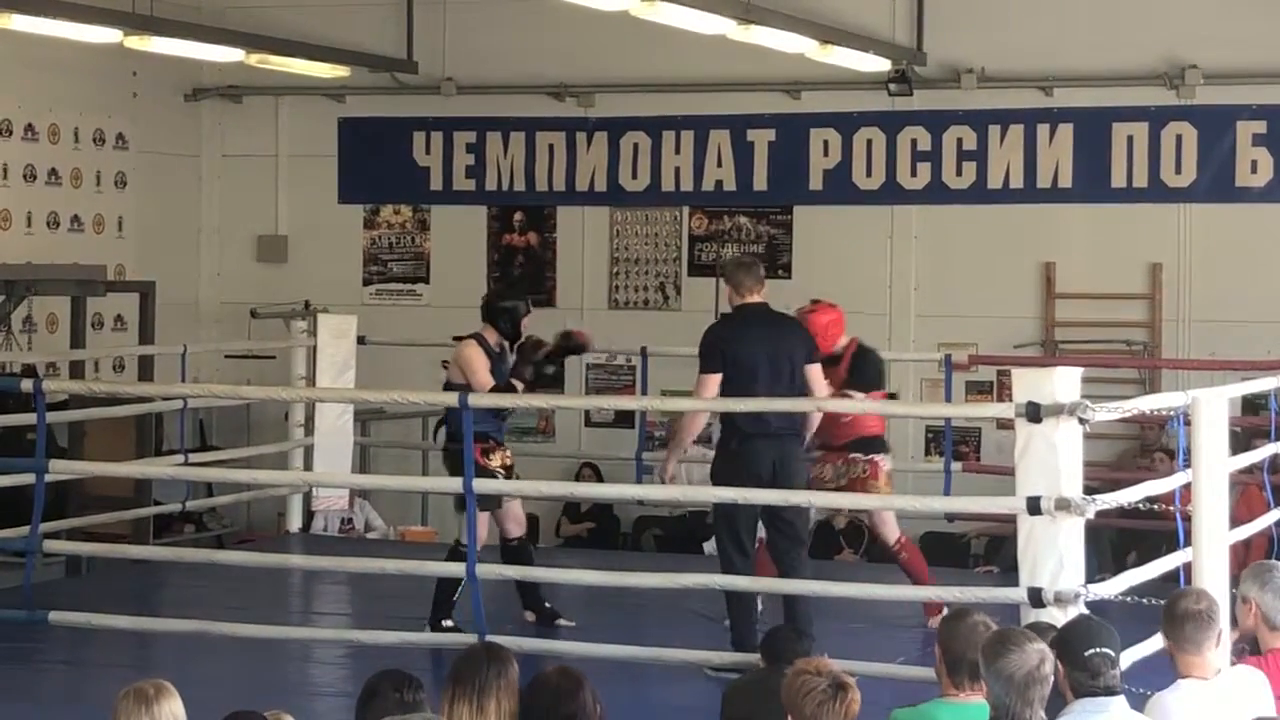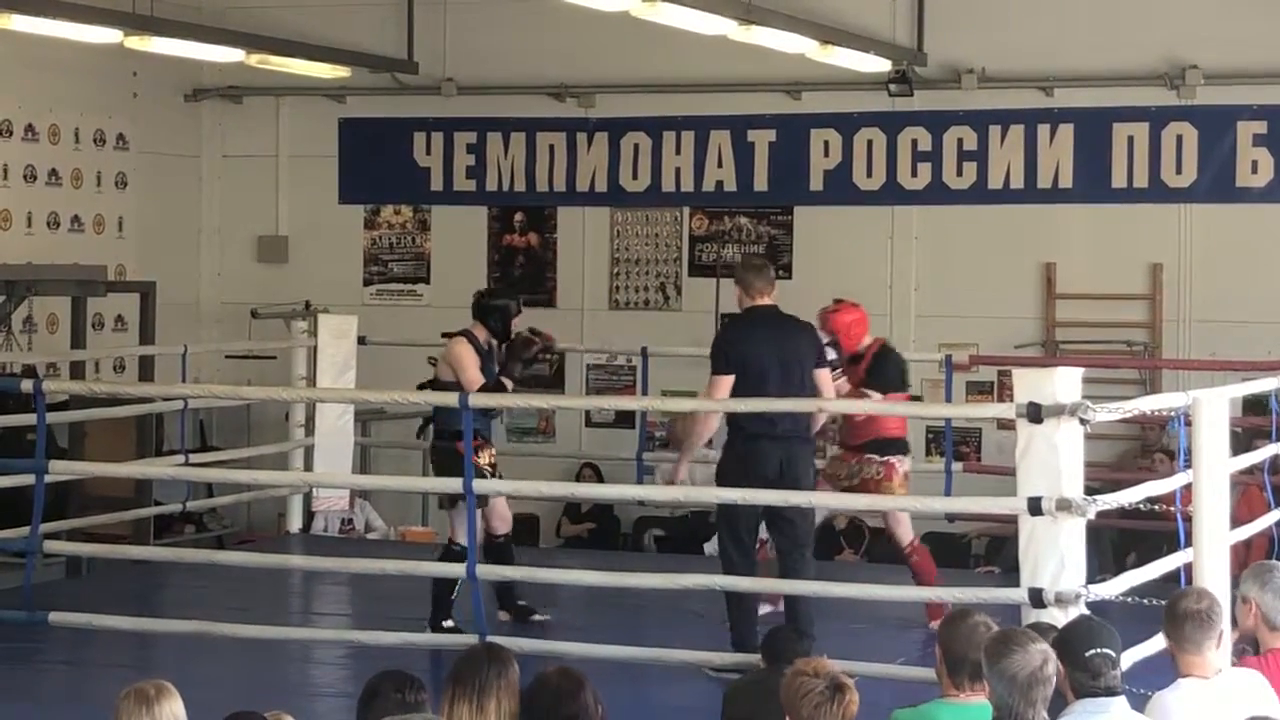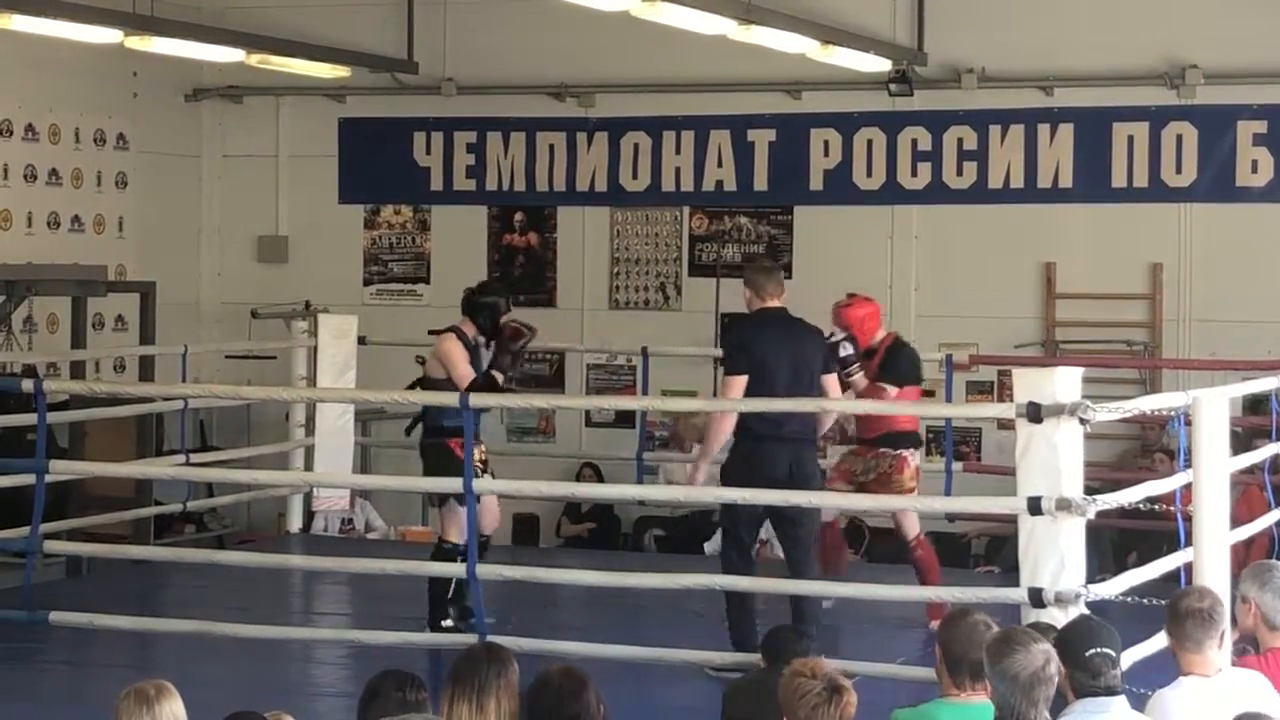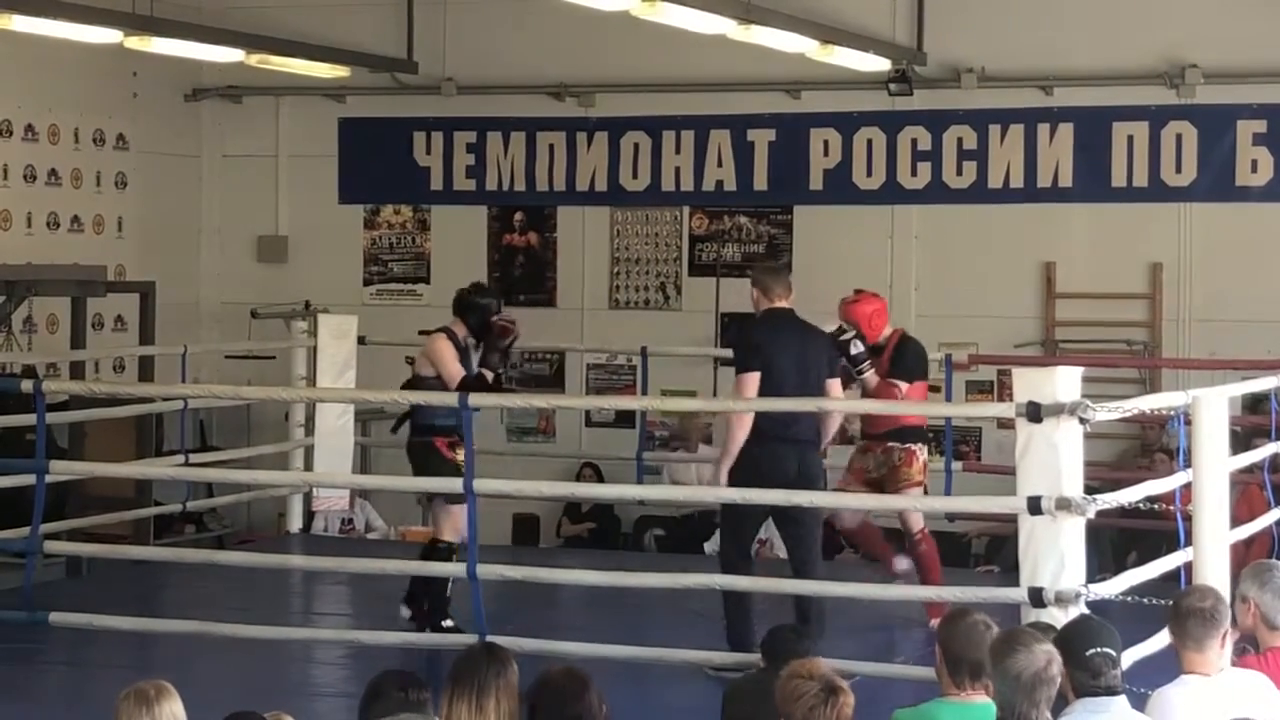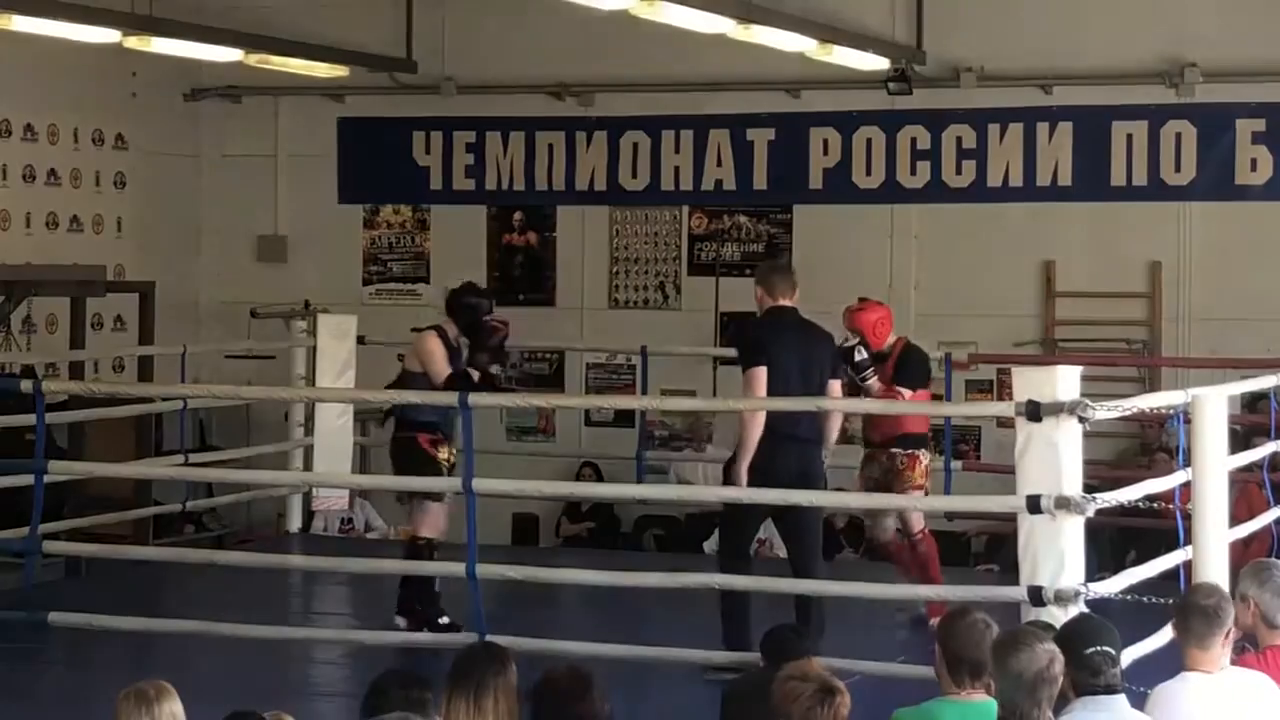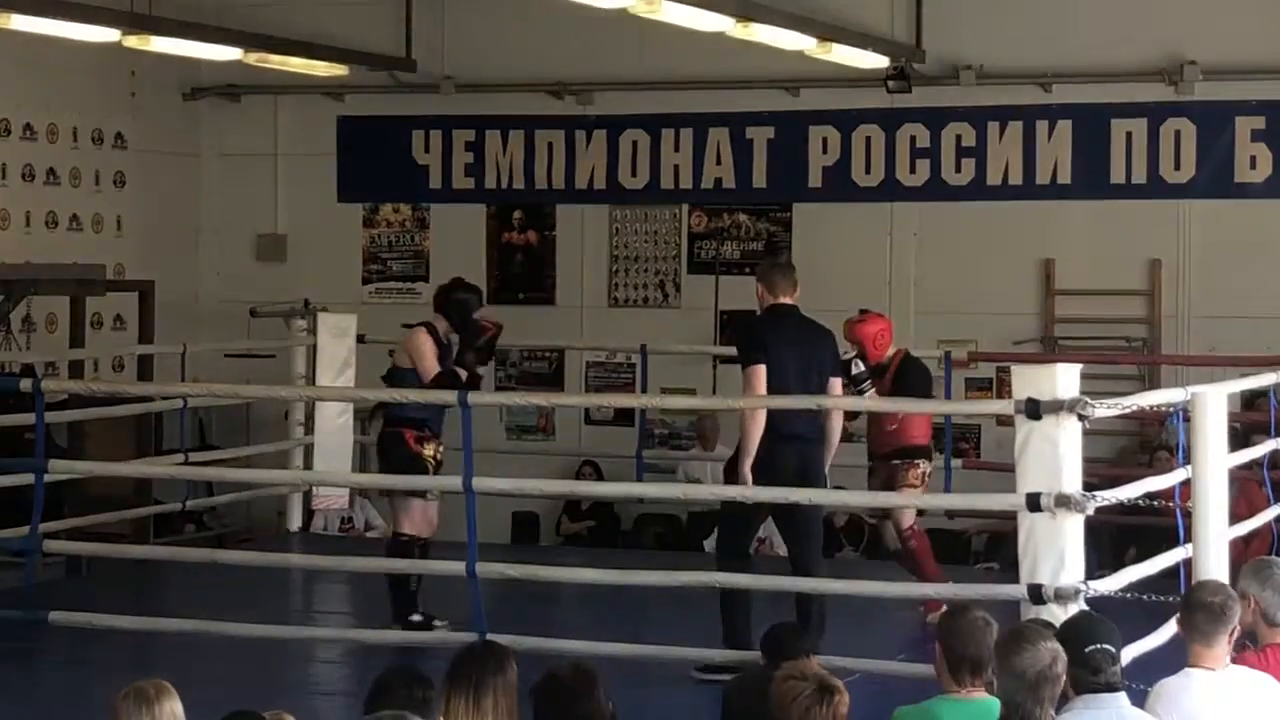
dt=0.1s
person 1, frame 1
left shoulder: (720, 333)
right shoulder: (795, 329)
left elbow: (702, 405)
right elbow: (820, 394)
left wrist: (672, 457)
left hip: (741, 451)
right hip: (789, 452)
left knee: (737, 555)
right knee: (792, 552)
left ankle: (746, 652)
person 1, frame 2
left shoulder: (732, 334)
right shoulder: (804, 332)
left elbow: (715, 407)
right elbow: (827, 399)
left wrist: (683, 460)
left hip: (747, 453)
right hip: (796, 454)
left knee: (739, 555)
right knee: (797, 555)
left ankle: (746, 654)
person 1, frame 3
left shoulder: (743, 335)
right shoulder: (812, 335)
left elbow: (728, 409)
right elbow: (833, 403)
left wrist: (701, 464)
left hip: (755, 455)
right hip: (801, 459)
left knee: (738, 556)
right knee: (803, 558)
left ankle: (746, 654)
person 1, frame 4
left shoulder: (753, 335)
right shoulder: (819, 339)
left elbow: (744, 407)
right elbow: (835, 408)
left wrist: (723, 465)
left hip: (761, 455)
right hip: (805, 459)
left knee: (735, 552)
right knee: (807, 559)
left ankle: (742, 652)
person 1, frame 5
left shoulder: (756, 332)
right shoulder: (821, 338)
left elbow: (757, 401)
right elbow: (834, 411)
left wrist: (741, 463)
left hip: (766, 454)
right hip: (807, 459)
left knee: (733, 552)
right knee: (807, 560)
left ankle: (738, 650)
person 1, frame 6
left shoulder: (756, 330)
right shoulder: (822, 337)
left elbow: (757, 399)
right elbow: (836, 409)
left wrist: (745, 462)
right wrist: (821, 466)
left hip: (768, 454)
right hip: (809, 457)
left knee: (732, 551)
right knee: (808, 559)
left ankle: (736, 654)
person 2, frame 1
left shoulder: (500, 349)
right shoulder: (470, 351)
left elbow: (532, 385)
right elbow: (494, 399)
left wrist: (558, 356)
right wrist: (527, 365)
left hip: (494, 449)
right hip: (471, 451)
left knee: (515, 527)
right knee: (474, 538)
left ankle: (536, 606)
right ankle: (440, 618)
person 2, frame 2
left shoulder: (487, 347)
right shoulder: (460, 348)
left elbow: (499, 393)
right elbow: (485, 398)
left wrist: (525, 356)
right wrist: (515, 363)
left hip: (478, 447)
right hip: (457, 449)
left knee: (501, 523)
right knee: (464, 536)
left ankle: (509, 603)
right ankle: (440, 619)
person 2, frame 3
left shoulder: (471, 345)
right shoulder: (450, 344)
left elbow: (487, 391)
right elbow: (476, 393)
left wrist: (509, 354)
right wrist: (504, 356)
left hip: (464, 445)
right hip: (446, 446)
left knee: (488, 521)
right knee: (456, 533)
left ankle: (459, 602)
right ankle: (440, 619)
person 2, frame 4
left shoulder: (463, 345)
right shoulder: (439, 343)
left elbow: (478, 390)
right elbow: (467, 392)
left wrist: (496, 353)
right wrist: (493, 355)
left hip: (450, 445)
right hip: (433, 445)
left knee: (453, 529)
right knee: (451, 532)
left ankle: (416, 603)
right ankle: (439, 618)
person 2, frame 5
left shoulder: (455, 345)
right shoulder: (430, 341)
left elbow: (475, 387)
right elbow: (452, 389)
left wrist: (488, 351)
right wrist: (481, 353)
left hip: (436, 444)
right hip: (417, 443)
left knee: (431, 529)
right knee: (427, 530)
left ankle: (409, 610)
right ankle: (431, 614)
person 2, frame 6
left shoulder: (445, 341)
right shoulder: (419, 337)
left elbow: (459, 386)
right elbow: (440, 388)
left wrist: (481, 351)
right wrist: (469, 353)
left hip: (425, 441)
right hip: (405, 439)
left knee: (424, 527)
right knee: (410, 527)
left ankle: (406, 610)
right ankle: (406, 610)
person 3, frame 1
left shoulder: (865, 360)
right shoulder: (827, 359)
left elbow: (845, 410)
left hip: (867, 455)
right hip: (831, 455)
left knee: (888, 535)
left ankle: (935, 603)
person 3, frame 2
left shoulder: (887, 360)
right shoulder: (846, 358)
left elbow: (860, 409)
left wrist: (834, 372)
left hip: (885, 456)
right hip: (850, 453)
left knee: (901, 537)
left ankle: (937, 606)
person 3, frame 3
left shoulder: (900, 354)
right shoulder: (860, 352)
left elbow: (878, 401)
left wrist: (850, 366)
right wrist: (829, 362)
left hip: (898, 450)
right hip: (864, 447)
left knee: (908, 529)
left ankle: (938, 607)
right ankle: (832, 577)
person 3, frame 4
left shoulder: (908, 349)
right shoulder: (868, 348)
left elbow: (890, 399)
left wrist: (860, 364)
left hip: (905, 444)
right hip: (872, 443)
left knee: (912, 523)
right knee: (845, 516)
left ankle: (937, 605)
right ankle: (895, 563)
person 3, frame 5
left shoulder: (911, 357)
right shoulder: (871, 358)
left elbow: (894, 405)
left wrist: (864, 371)
left hip: (909, 450)
right hip: (876, 451)
left knee: (911, 524)
right knee: (880, 531)
left ankle: (940, 604)
right ankle: (928, 587)
person 3, frame 6
left shoulder: (912, 370)
right shoulder: (873, 369)
left elbow: (892, 419)
left wrist: (862, 383)
left hip: (911, 459)
right hip: (881, 461)
left knee: (901, 518)
right knee: (893, 538)
left ankle: (937, 596)
right ankle: (938, 587)
